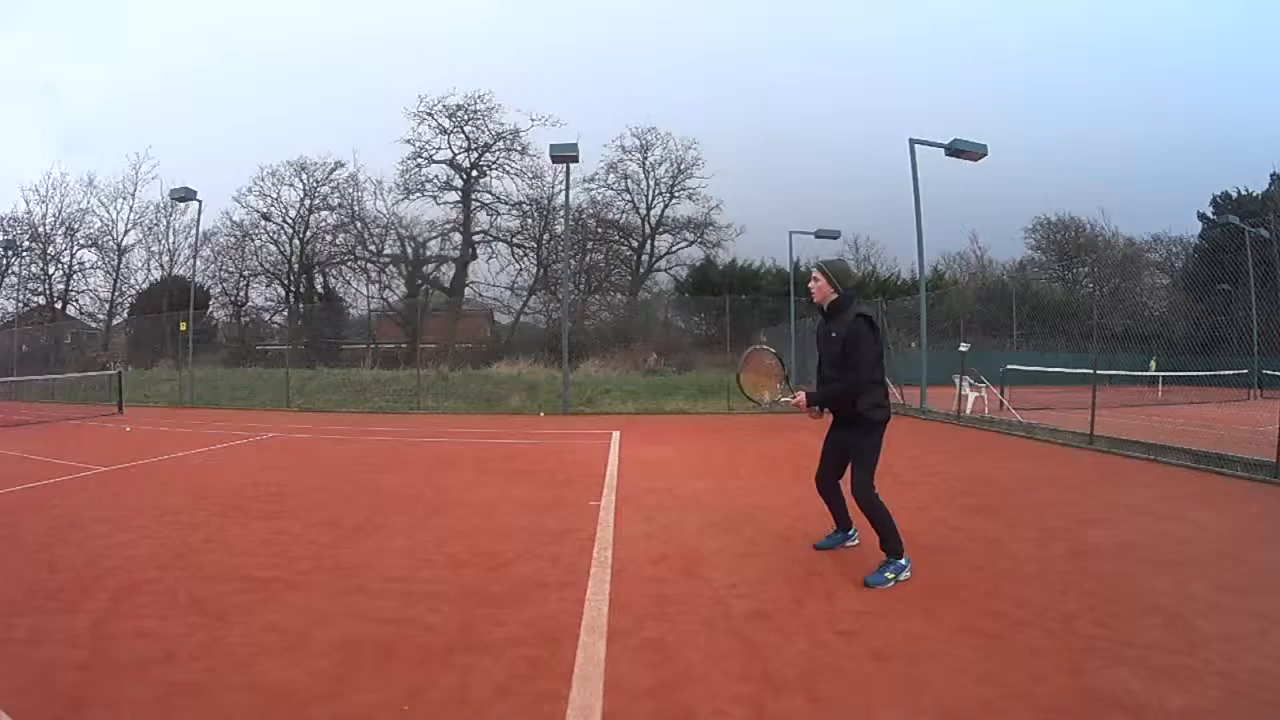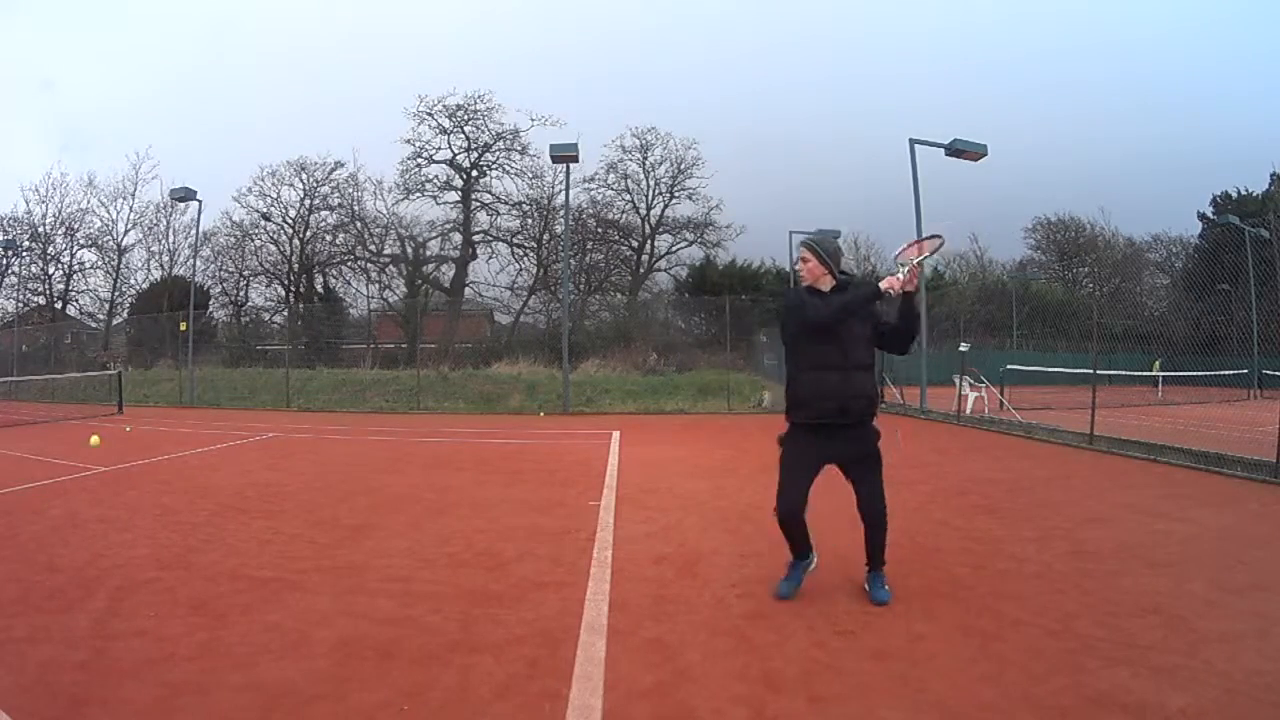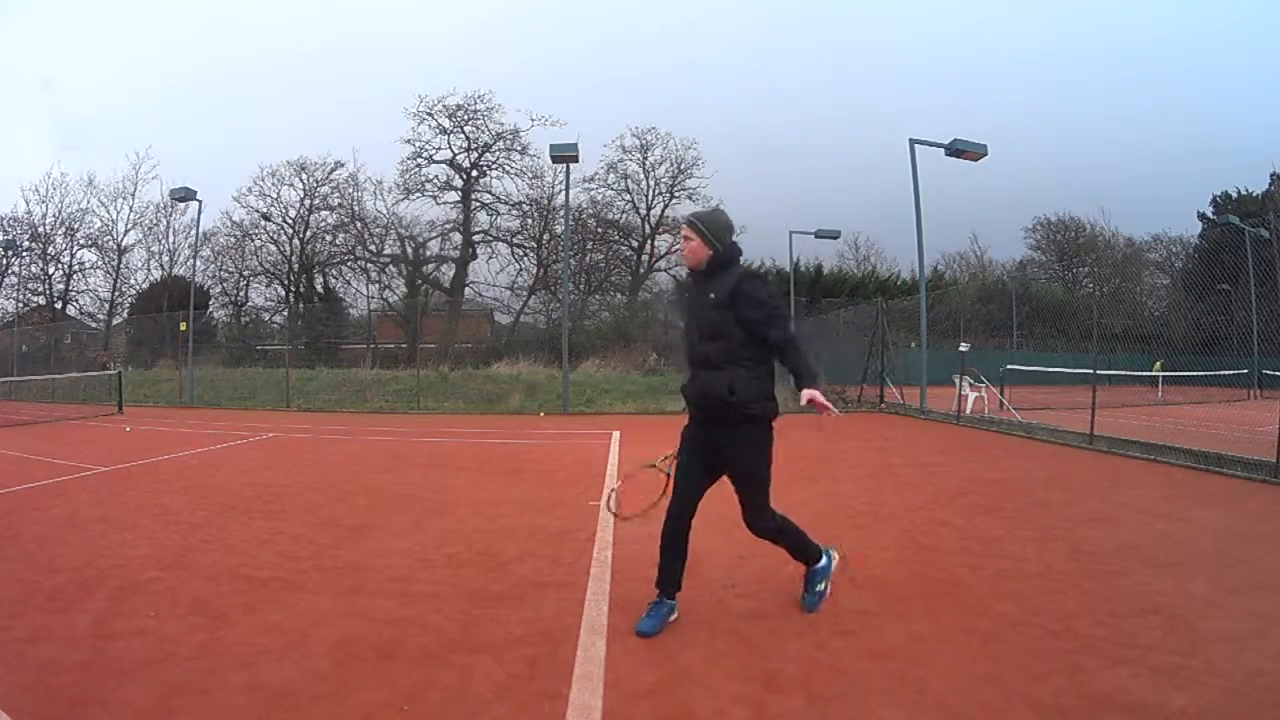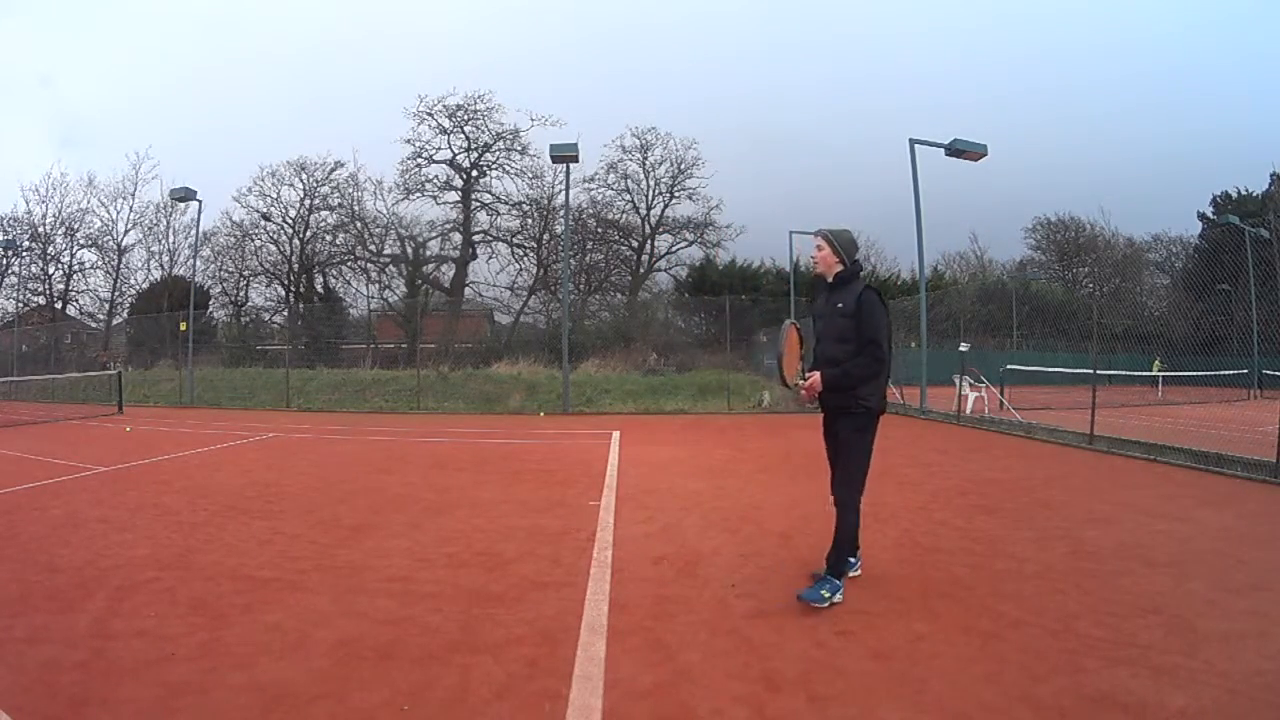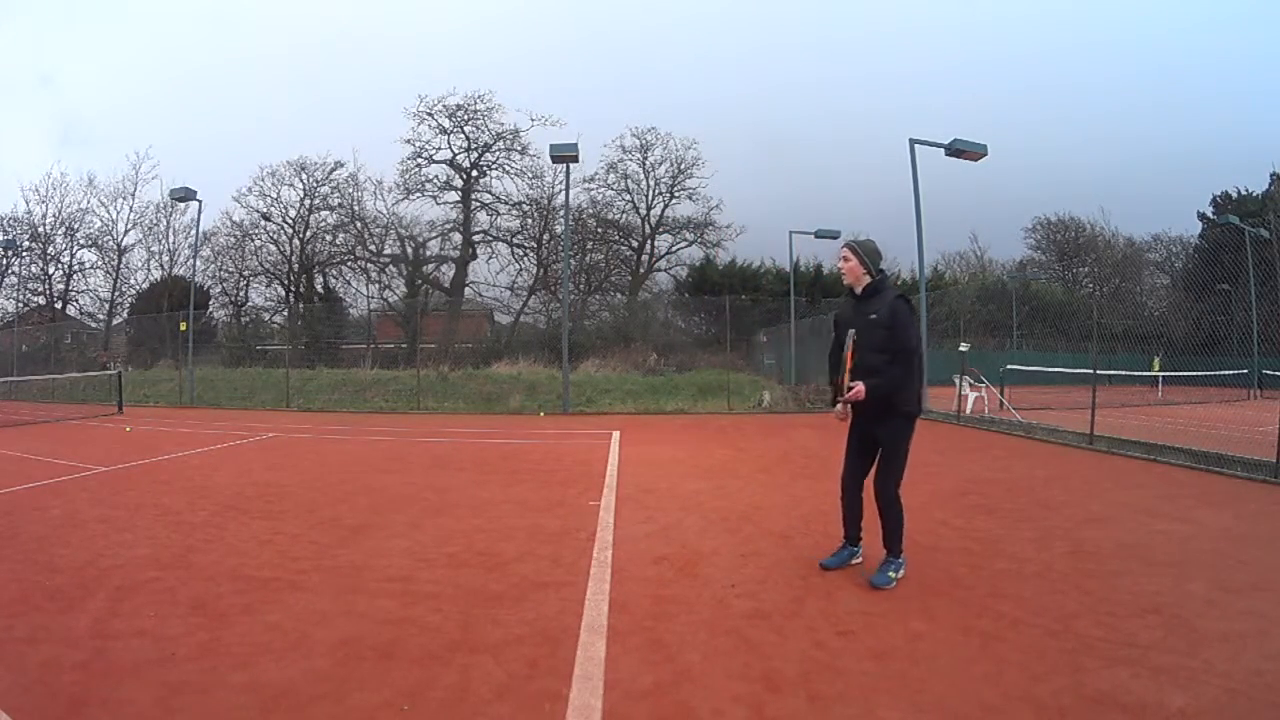
dt=1s
person 1, frame 1
left shoulder: (857, 322)
right shoulder: (827, 322)
left elbow: (859, 379)
left wrist: (814, 397)
right wrist: (817, 400)
left hip: (866, 418)
right hip: (842, 418)
left knee: (861, 488)
right knee: (825, 479)
left ankle: (897, 560)
right ankle: (845, 531)
person 1, frame 2
left shoulder: (863, 306)
right shoulder: (797, 304)
left elbow: (900, 344)
right elbow: (824, 315)
left wrist: (907, 297)
right wrist: (876, 291)
left hip: (856, 428)
right hip: (807, 427)
left knee: (873, 507)
right knee: (788, 508)
left ankle: (875, 573)
right ankle: (802, 557)
person 1, frame 3
left shoulder: (741, 285)
right shoulder: (697, 289)
left elbow: (781, 338)
left wrist: (807, 383)
left hip: (746, 421)
right hip: (705, 421)
left knee: (757, 514)
right knee: (679, 511)
left ankle: (818, 560)
right ankle: (667, 598)
person 1, frame 4
left shoulder: (864, 297)
right shoulder: (823, 298)
left elbow: (874, 357)
left wrist: (828, 379)
right wrist: (815, 379)
left hip: (859, 410)
right hip: (833, 408)
left knee: (847, 491)
right knee: (841, 488)
left ankle: (834, 579)
right ankle: (847, 559)
person 1, frame 5
left shoulder: (894, 306)
right shoulder: (845, 311)
left elbow: (910, 362)
right elbow: (837, 360)
left wrist: (872, 388)
right wrist: (840, 396)
left hip: (897, 412)
right hip: (861, 413)
left knee: (886, 487)
right knee: (850, 482)
left ankle: (893, 557)
right ankle: (852, 546)
